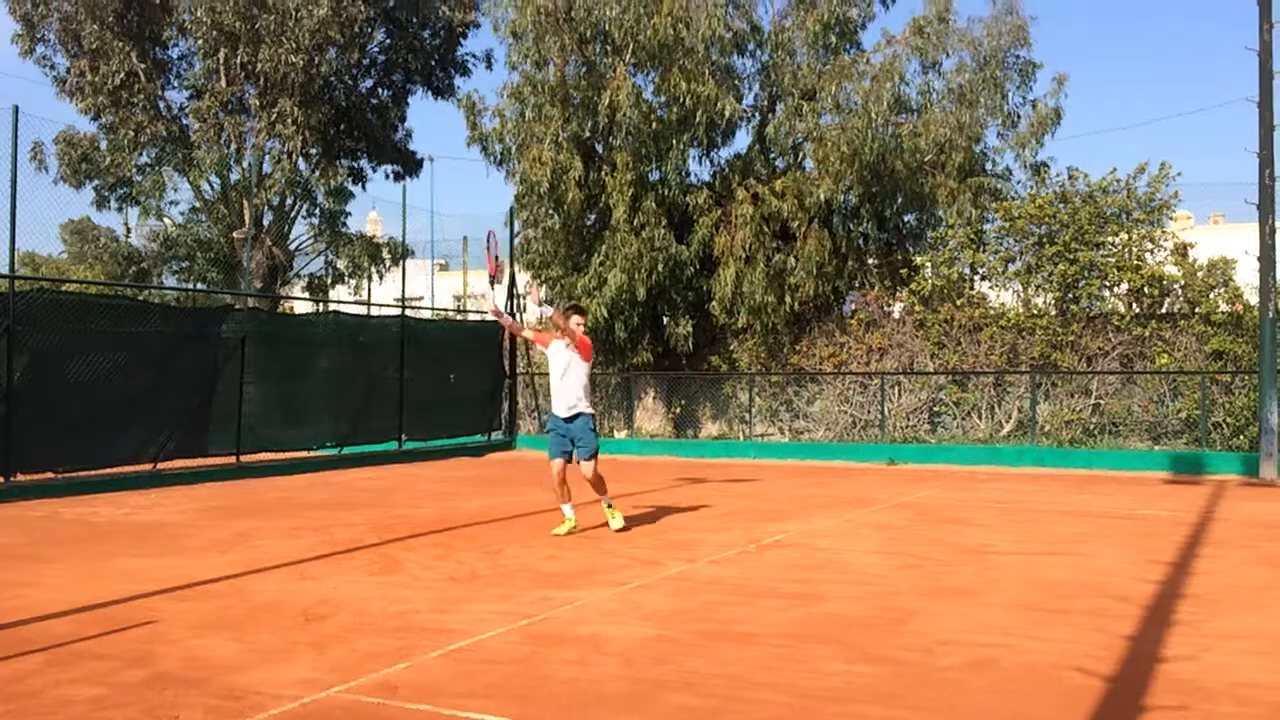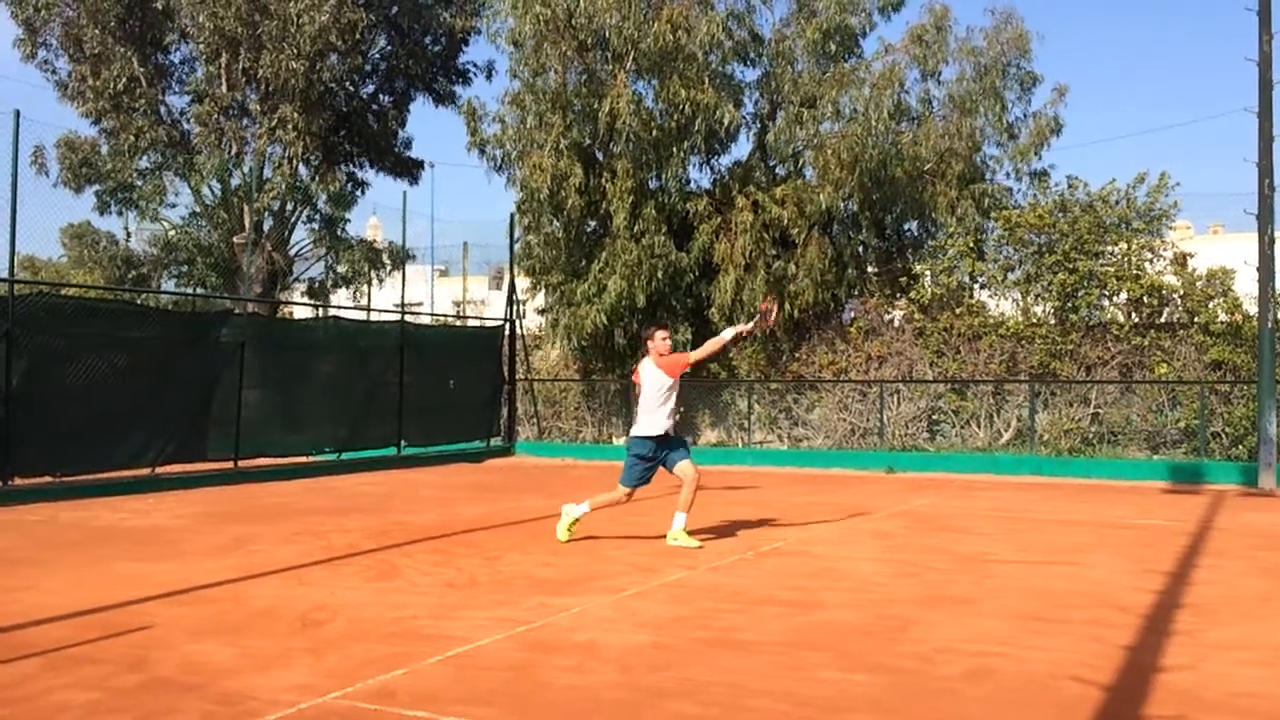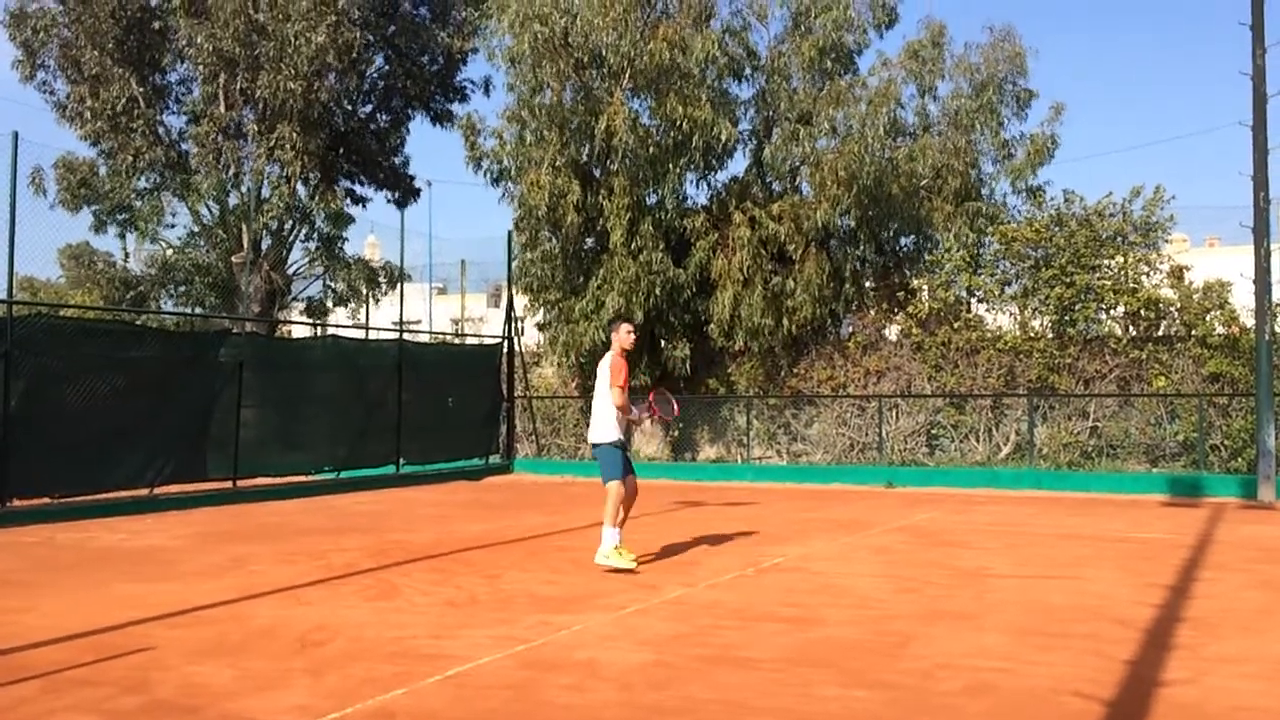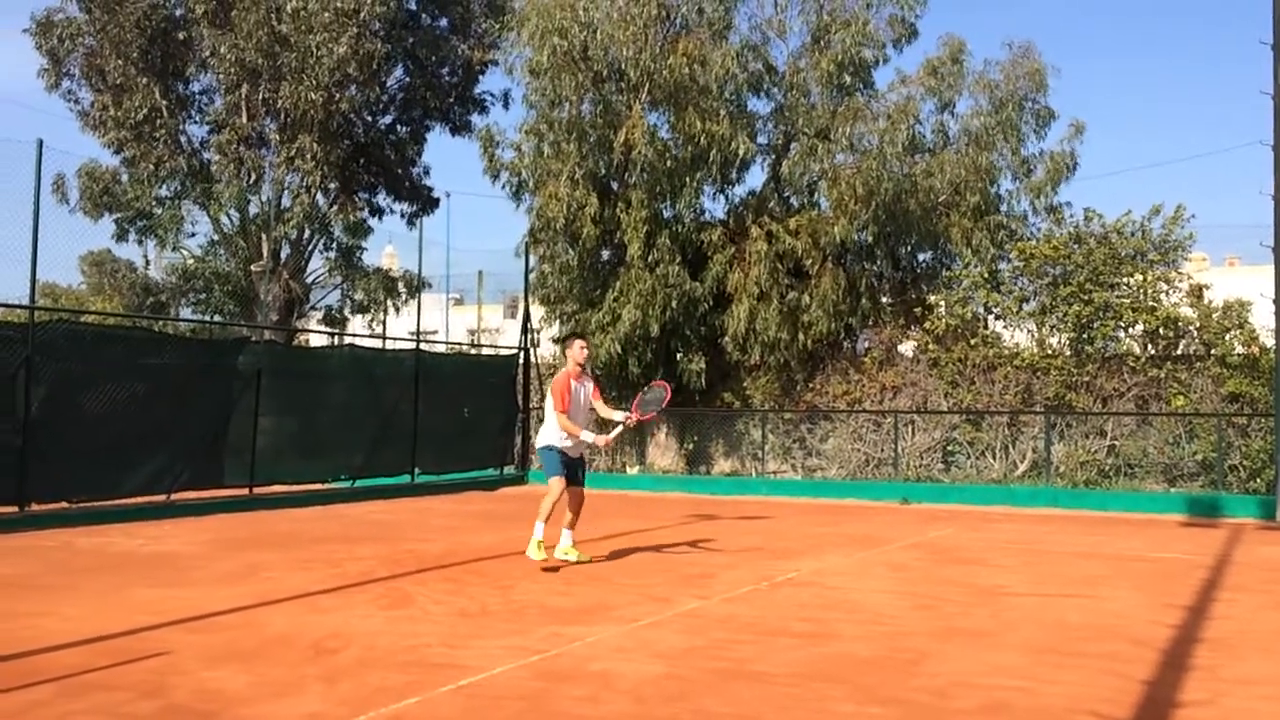
dt=0.7s
person 1, frame 1
left shoulder: (584, 344)
right shoulder: (552, 341)
left elbow: (565, 329)
right elbow: (521, 331)
left wrist: (541, 306)
right wrist: (501, 315)
left hip: (581, 417)
right hip: (558, 419)
left knee: (589, 474)
right knee: (557, 471)
left ankle: (608, 506)
right ankle: (570, 519)
person 1, frame 2
left shoulder: (647, 364)
right shoulder: (664, 364)
left elbow: (638, 385)
right elbow: (702, 352)
right wrist: (733, 331)
left hip: (665, 438)
right hip: (644, 441)
left knee: (691, 477)
right knee: (623, 495)
left ankle: (677, 532)
right ankle: (573, 512)
person 1, frame 3
left shoulder: (606, 362)
right shoulder: (618, 362)
right elbow: (618, 400)
left wrist: (635, 412)
right wrist: (634, 413)
left hip: (610, 437)
right hip: (607, 437)
left knee: (631, 492)
right knee: (617, 491)
left ankle: (613, 545)
right ankle: (606, 551)
person 1, frame 4
left shoulder: (589, 380)
right shoulder: (561, 381)
left elbow: (602, 408)
right elbow: (562, 422)
left wrist: (623, 415)
right wrist: (594, 438)
left hip: (575, 447)
right hip: (551, 444)
left knee: (577, 497)
right knee: (557, 489)
left ankle: (565, 545)
right ankle: (537, 540)
